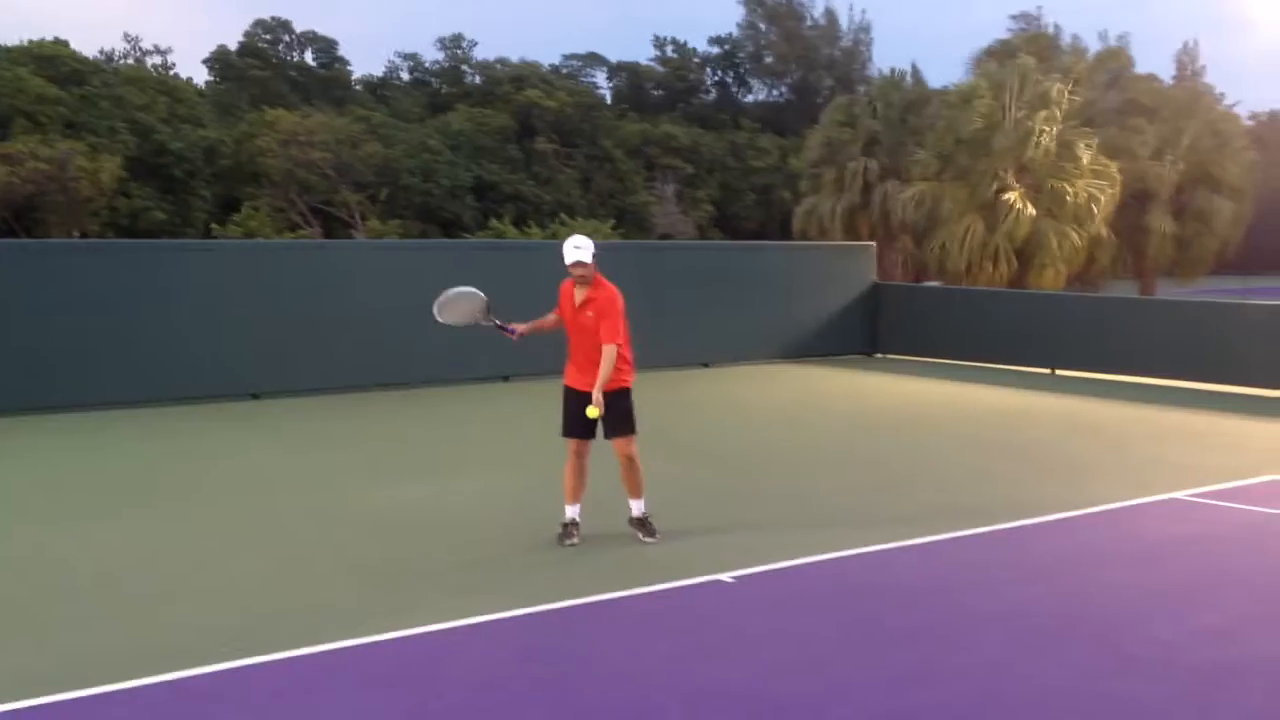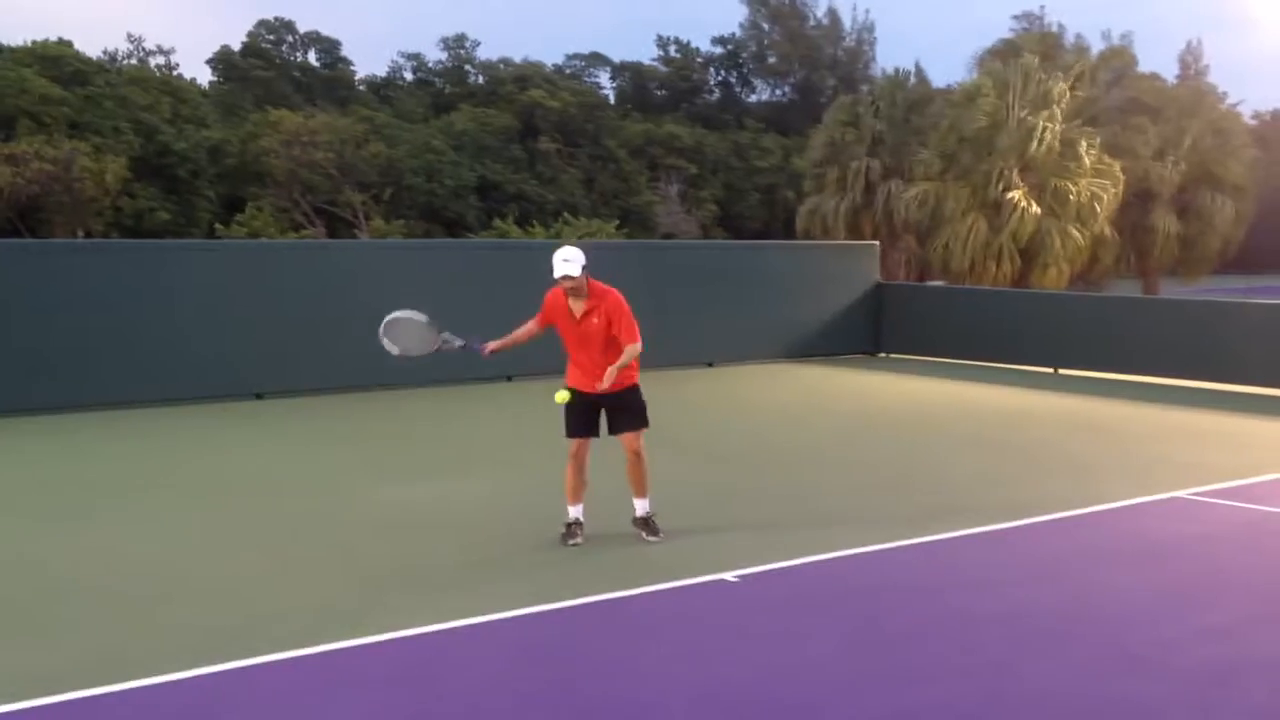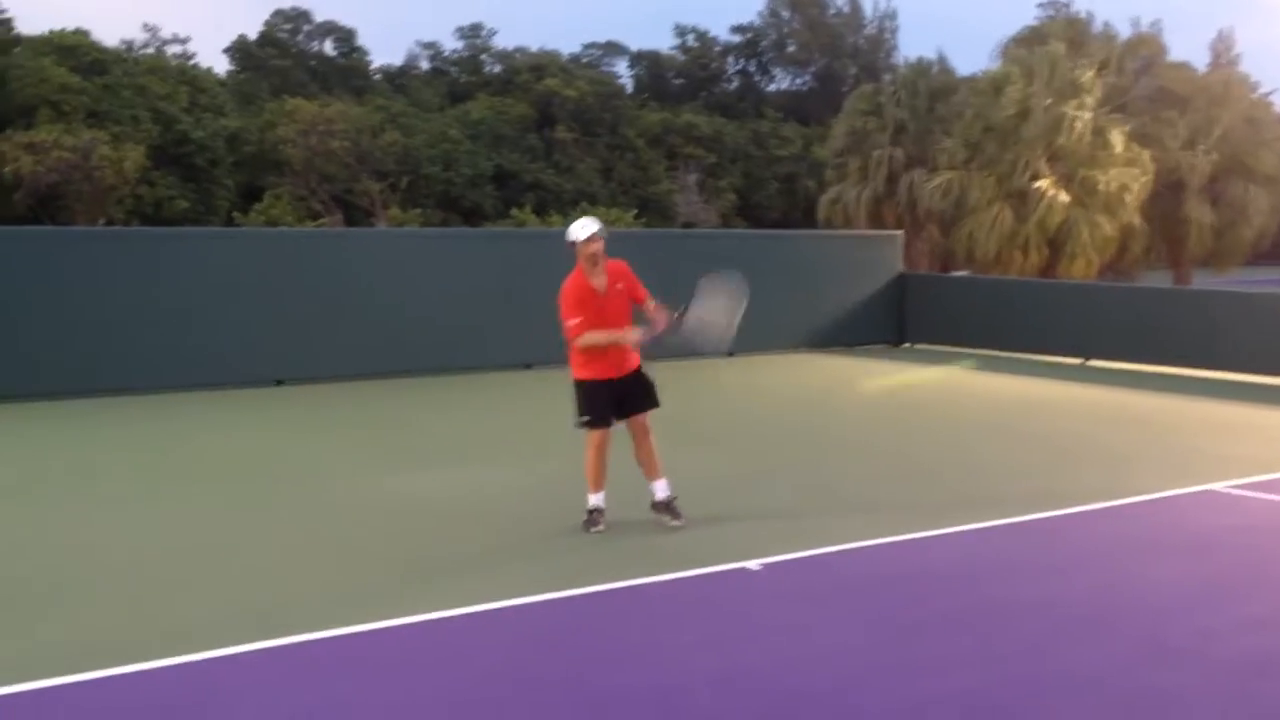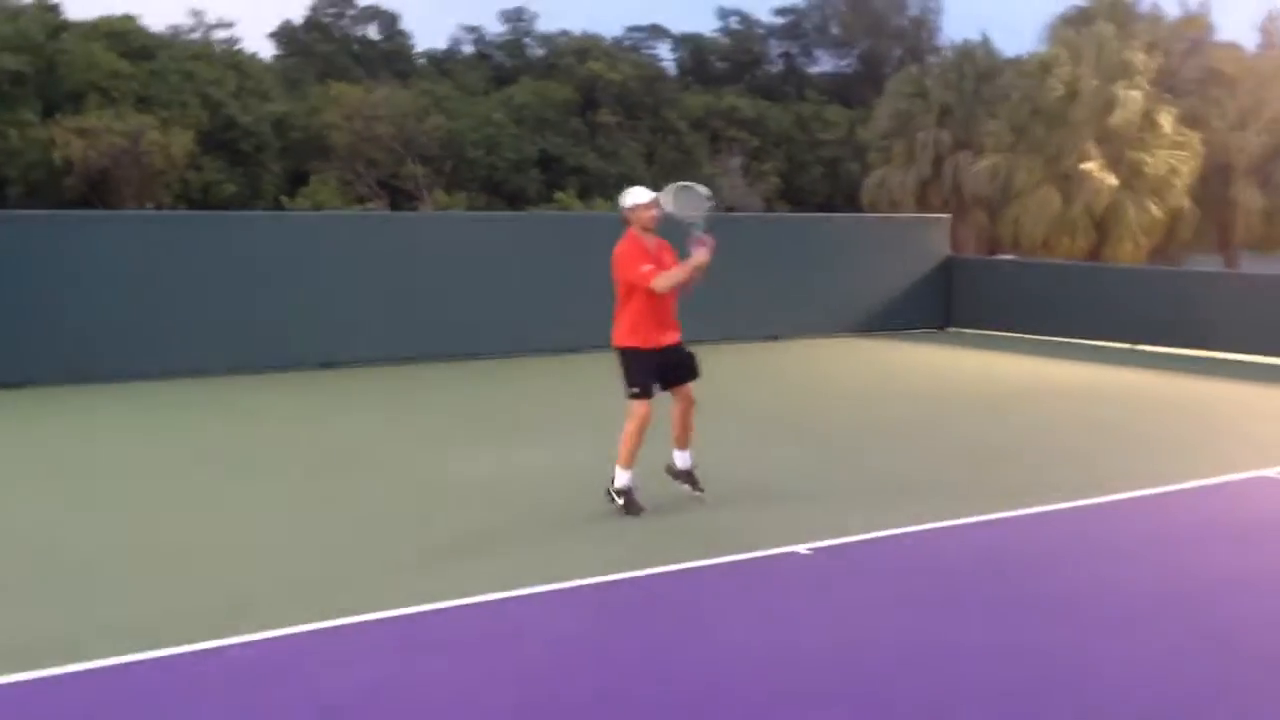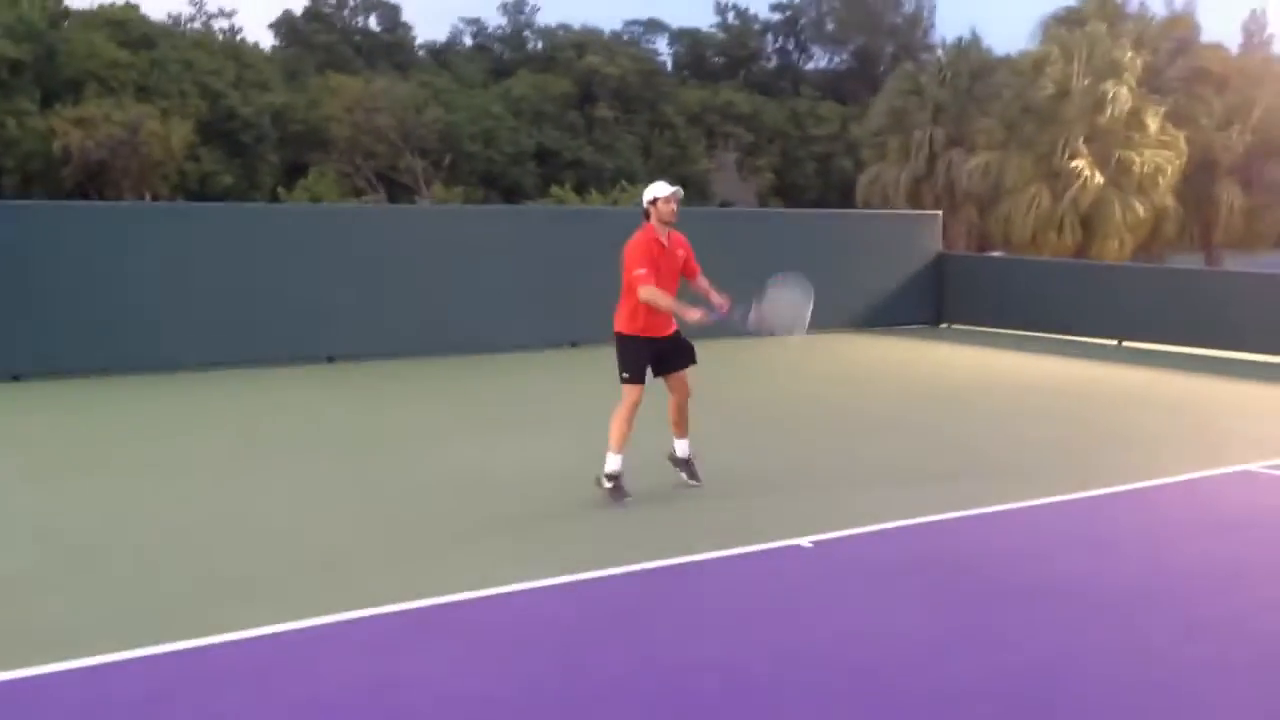
dt=0.3s
person 1, frame 1
left shoulder: (609, 296)
right shoulder: (565, 289)
left elbow: (611, 348)
left wrist: (599, 388)
right wrist: (530, 326)
left hip: (612, 386)
right hip: (576, 384)
left knee: (626, 452)
right knee: (576, 451)
left ankle: (638, 515)
right ankle: (571, 520)
person 1, frame 2
left shoulder: (610, 299)
right shoulder: (553, 300)
left elbow: (634, 344)
right elbow: (538, 323)
left wrist: (616, 368)
right wrist: (504, 342)
left hip: (620, 384)
right hip: (580, 387)
left knee: (634, 448)
right knee: (576, 452)
left ankle: (643, 514)
right ankle: (574, 519)
person 1, frame 3
left shoulder: (620, 271)
right shoulder: (571, 288)
left elbow: (644, 302)
right elbow: (580, 338)
left wrist: (656, 313)
right wrist: (621, 336)
left hip: (628, 368)
right hip: (592, 376)
left knee: (641, 430)
right knee: (598, 440)
left ankle: (662, 498)
right ankle: (595, 507)
person 1, frame 4
left shoulder: (661, 246)
right shoulder: (627, 250)
left elbow: (683, 279)
right elbow: (662, 284)
left wrist: (699, 259)
right wrist: (694, 263)
left hip: (668, 339)
right hip: (636, 343)
left knee: (686, 401)
right knee: (641, 412)
left ankle: (682, 466)
right ankle: (621, 486)
person 1, frame 5
left shoulder: (680, 241)
right shoulder: (639, 244)
left elbow: (693, 275)
right elbow: (645, 292)
left wrist: (713, 295)
right wrist: (684, 311)
left hip: (666, 330)
right hip: (634, 331)
left knee: (681, 391)
right knee: (631, 398)
left ankle: (682, 455)
right ankle: (611, 472)
